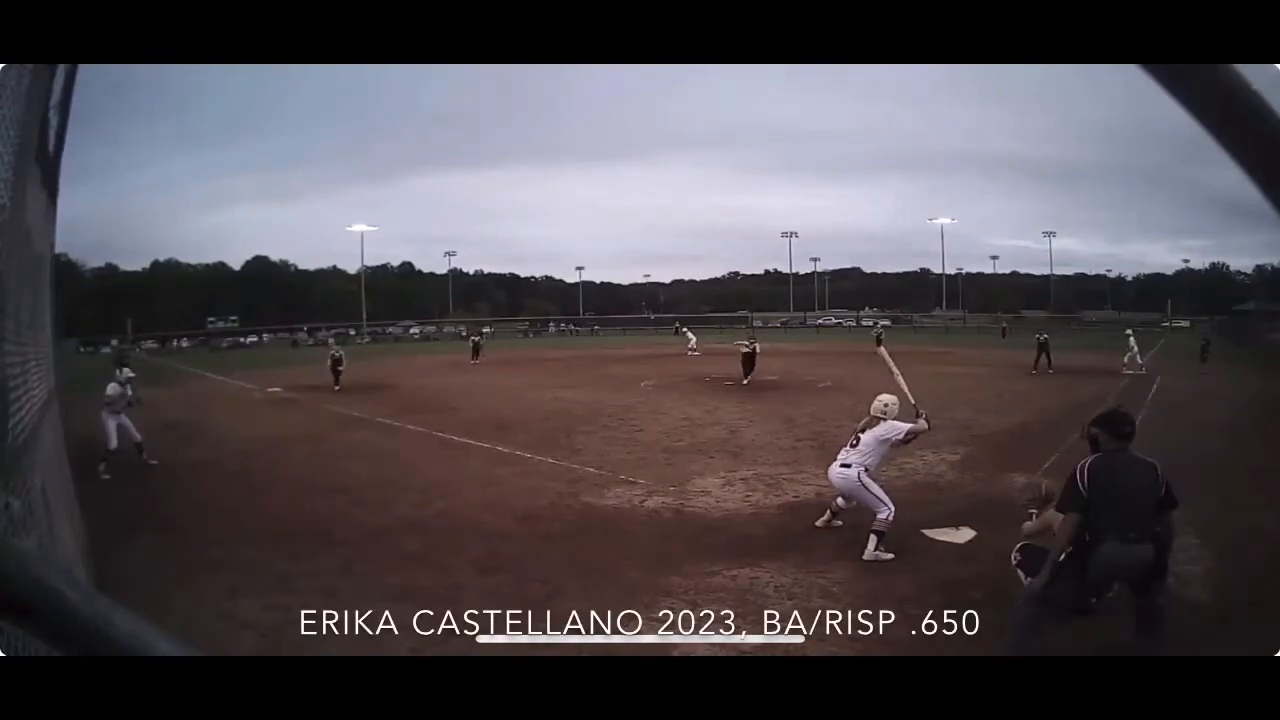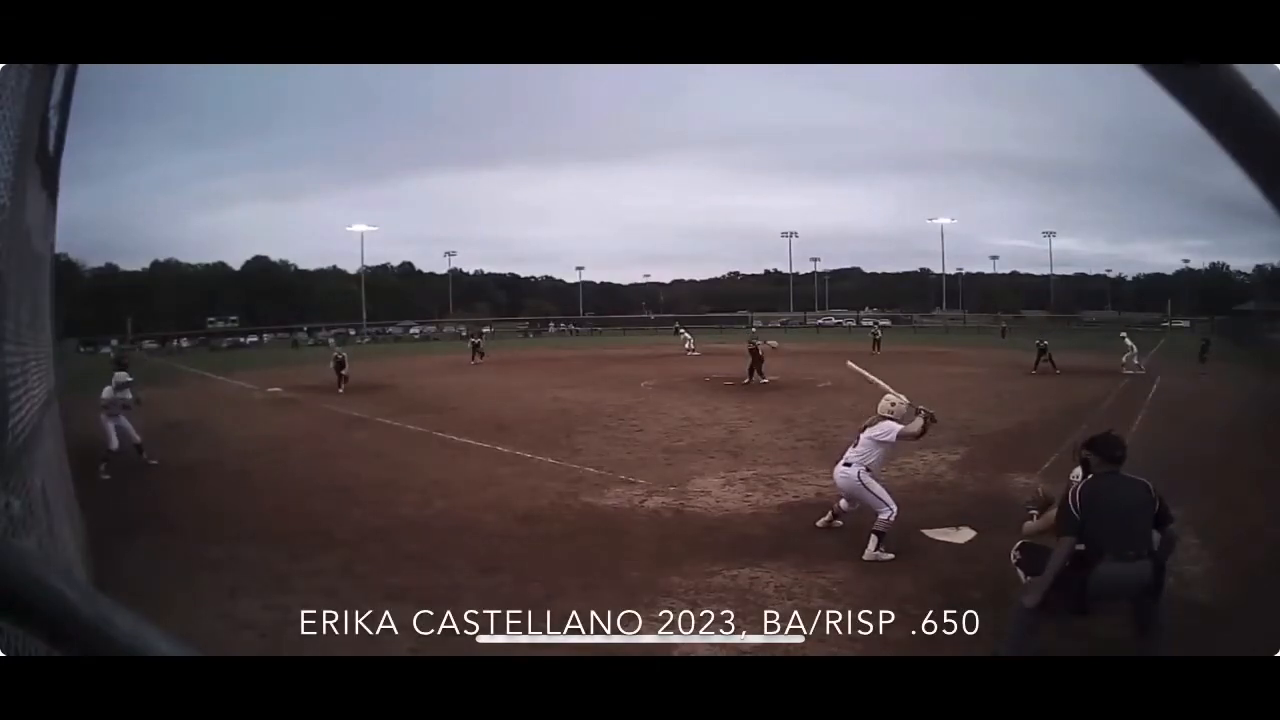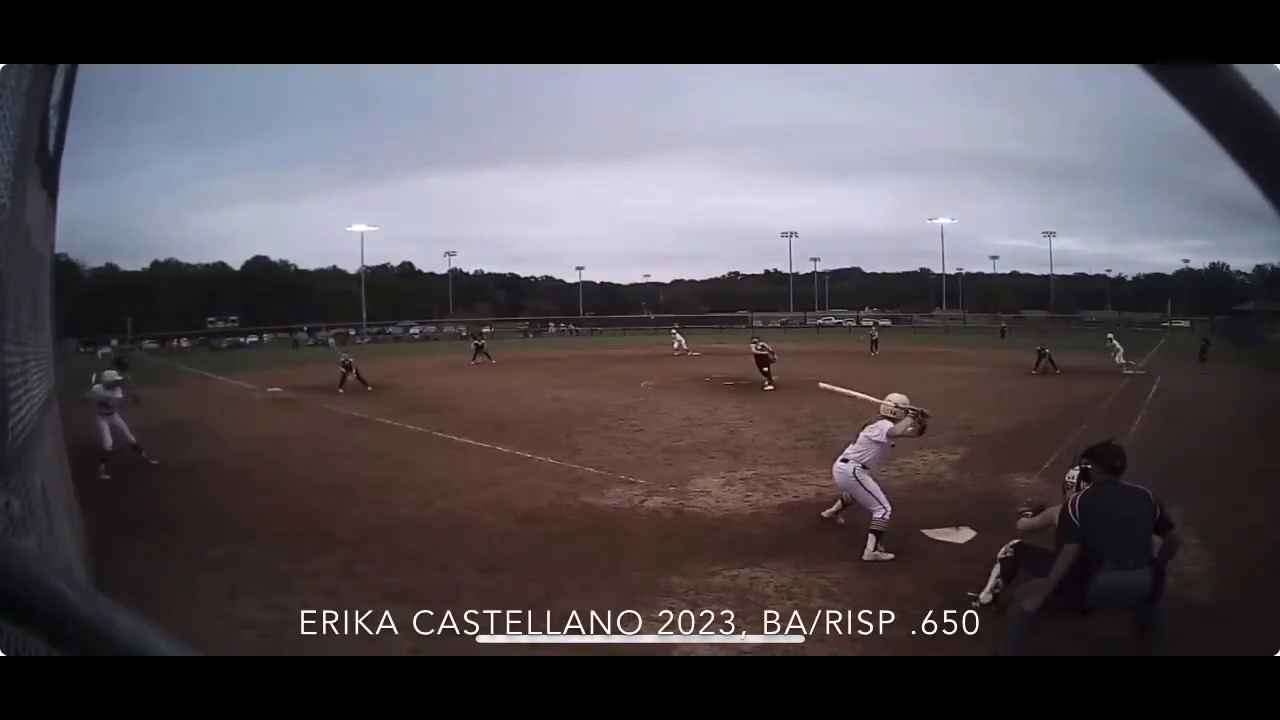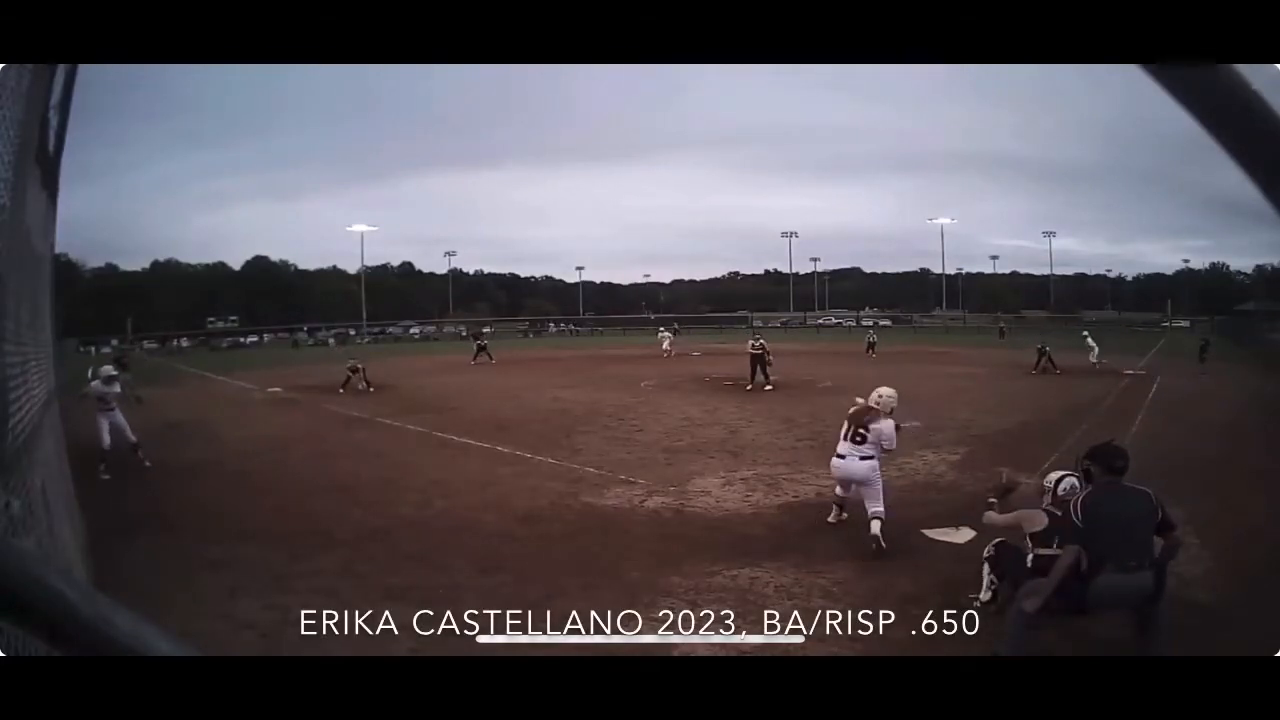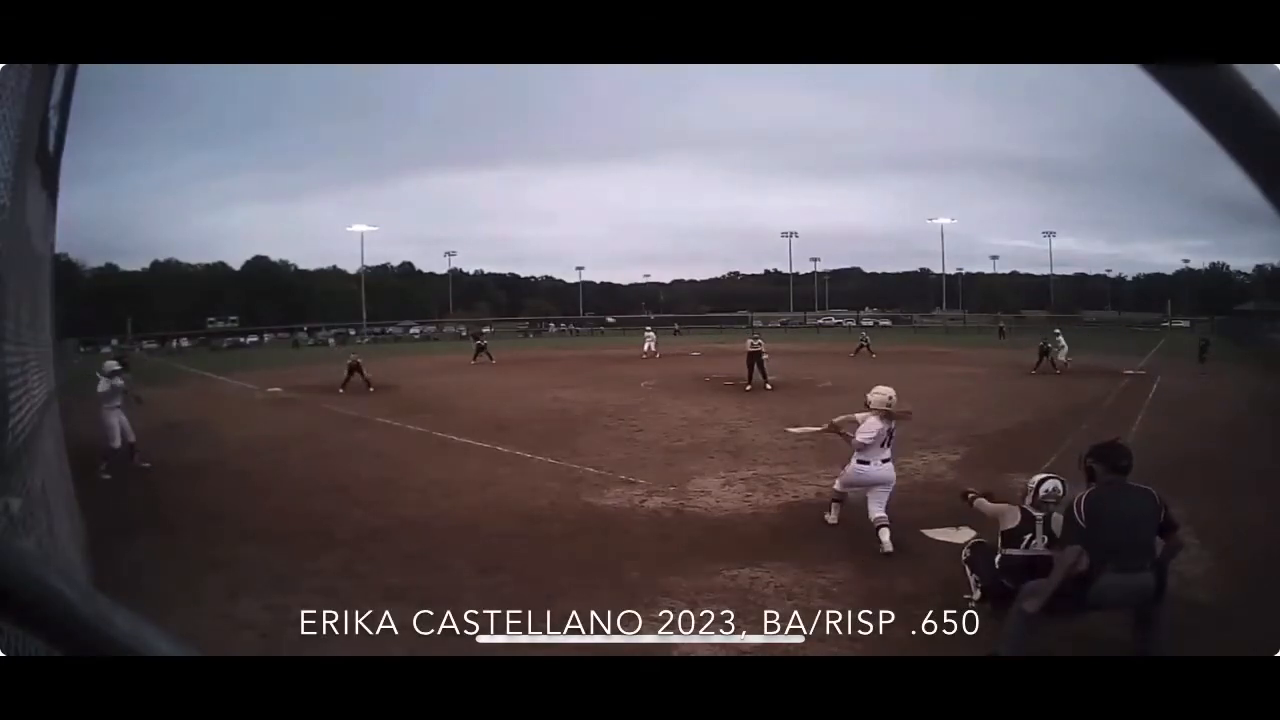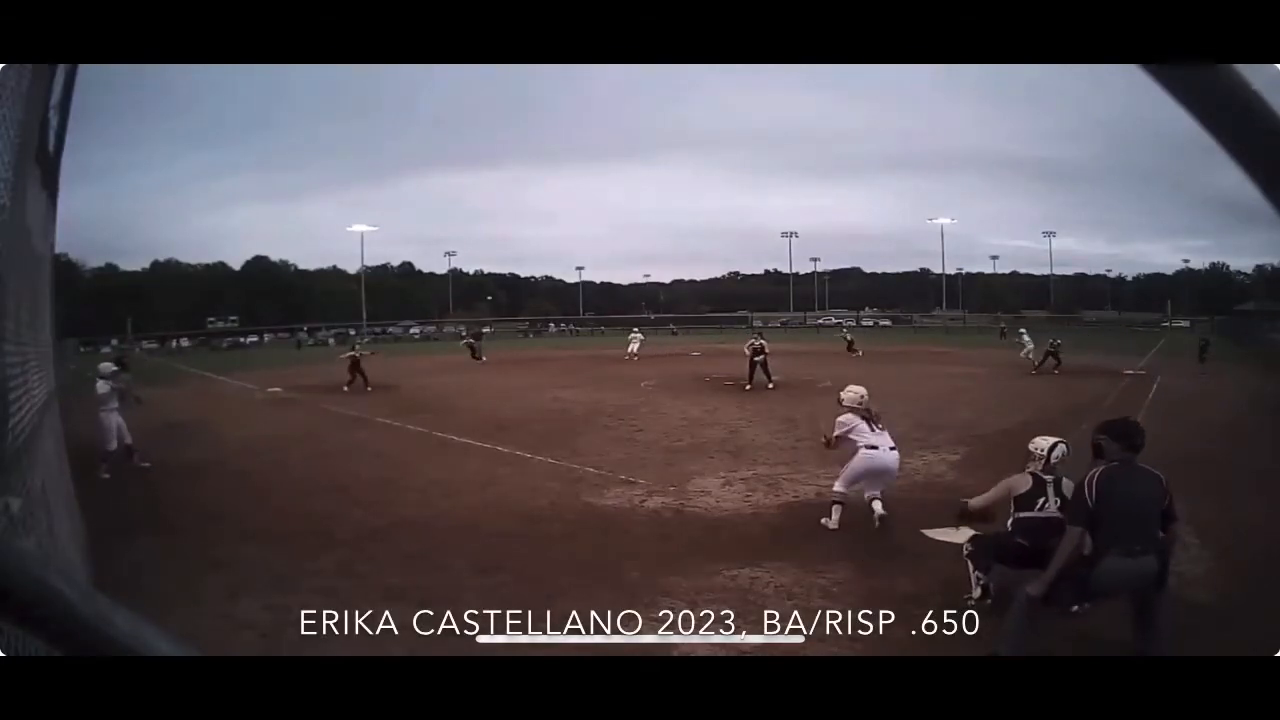
dt=0.3s
person 1, frame 1
left shoulder: (1087, 469)
right shoulder: (1153, 470)
left elbow: (1070, 523)
right elbow: (1165, 523)
left wrist: (1046, 571)
right wrist: (1162, 560)
left hip: (1103, 553)
right hip: (1146, 554)
left knee: (1039, 596)
right knee: (1150, 602)
left ankle: (1019, 649)
person 1, frame 2
left shoulder: (1079, 492)
right shoulder: (1145, 489)
left elbow: (1065, 547)
right elbow: (1169, 536)
left wrist: (1038, 591)
right wrist: (1156, 568)
left hip: (1101, 576)
right hip: (1143, 575)
left knee: (1031, 598)
right knee: (1147, 594)
left ankle: (1013, 652)
person 1, frame 3
left shoulder: (1079, 502)
right shoulder: (1145, 497)
left elbow: (1069, 555)
right elbow: (1172, 539)
left wrist: (1039, 597)
left hip: (1100, 585)
right hip: (1143, 585)
left knee: (1029, 595)
left ankle: (1011, 652)
right ankle: (1151, 648)
person 1, frame 4
left shoulder: (1082, 502)
right shoulder: (1147, 498)
left elbow: (1070, 556)
right elbow: (1174, 541)
left wrist: (1039, 598)
left hip: (1102, 587)
right hip: (1145, 586)
left knee: (1028, 596)
left ankle: (1009, 652)
right ankle: (1150, 649)
person 1, frame 5
left shoulder: (1084, 502)
right shoulder: (1150, 497)
left elbow: (1071, 557)
right elbow: (1175, 542)
left wrist: (1040, 598)
left hip: (1102, 588)
right hip: (1147, 587)
left knee: (1029, 595)
left ankle: (1008, 652)
right ankle: (1150, 649)
person 1, frame 6
left shoulder: (1096, 480)
right shoulder: (1157, 481)
left elbow: (1074, 538)
right elbow: (1170, 533)
left wrist: (1044, 582)
left hip: (1107, 569)
right hip: (1150, 569)
left knee: (1032, 594)
left ankle: (1008, 651)
